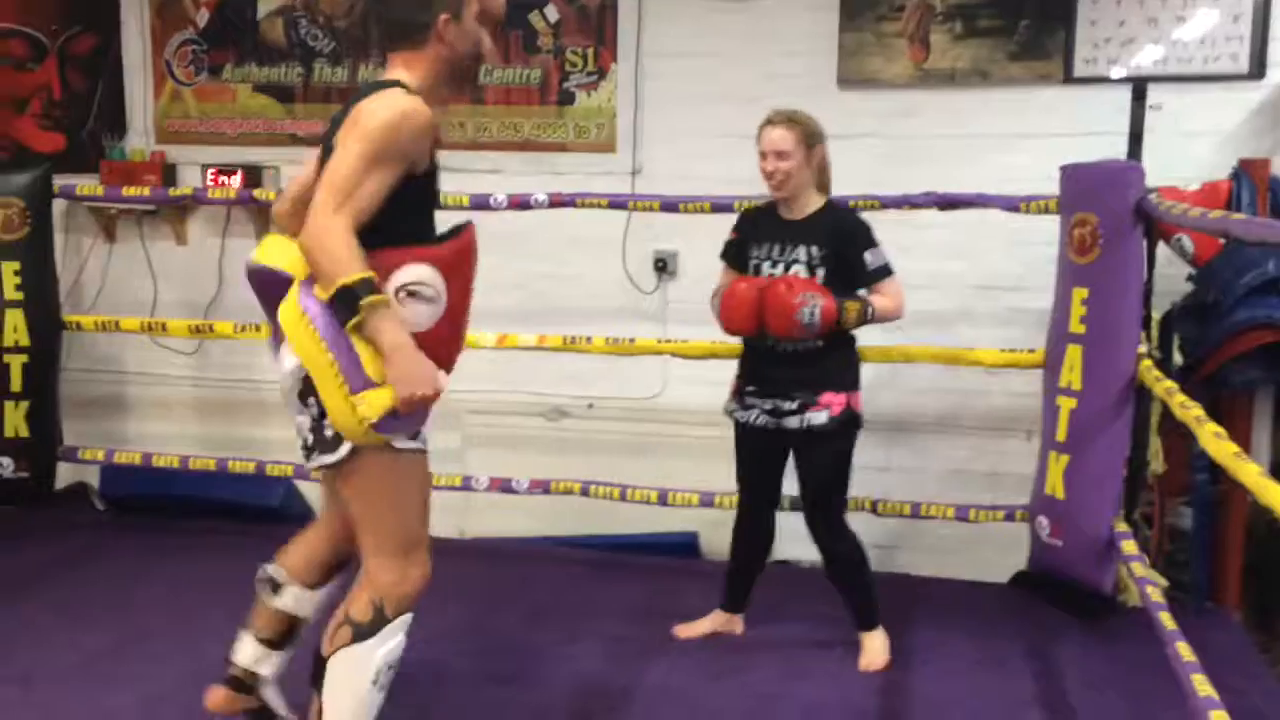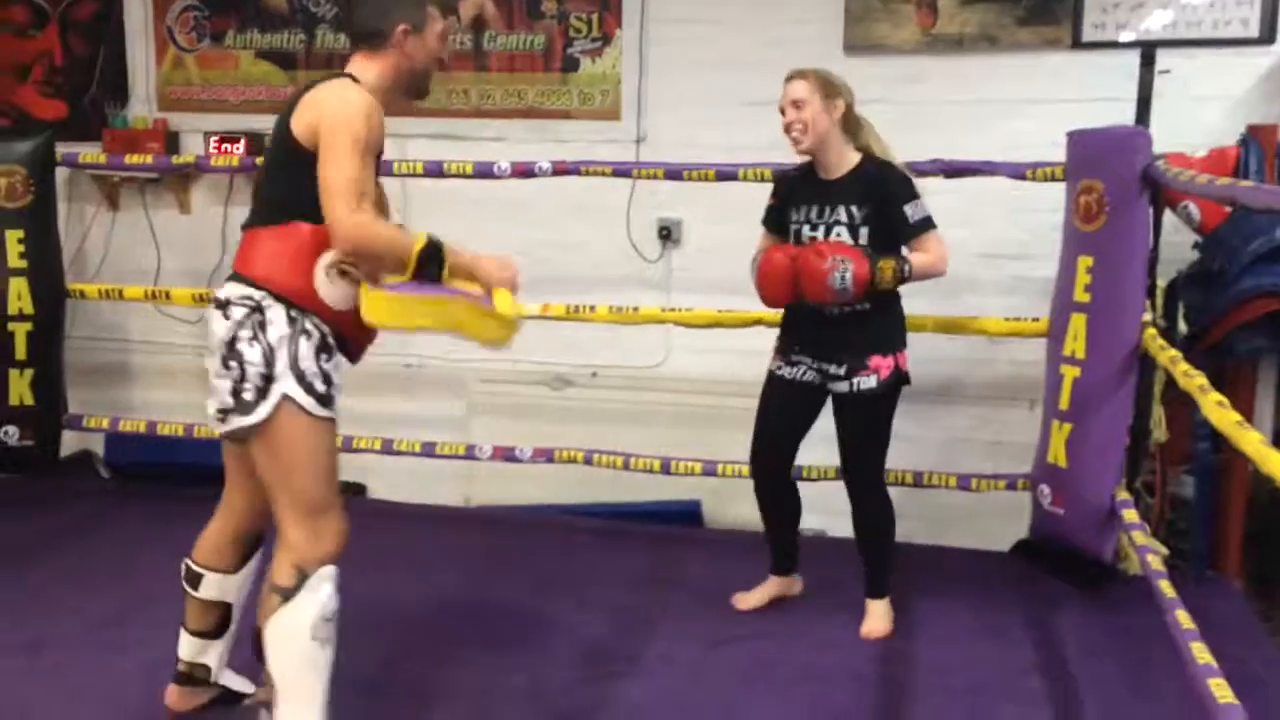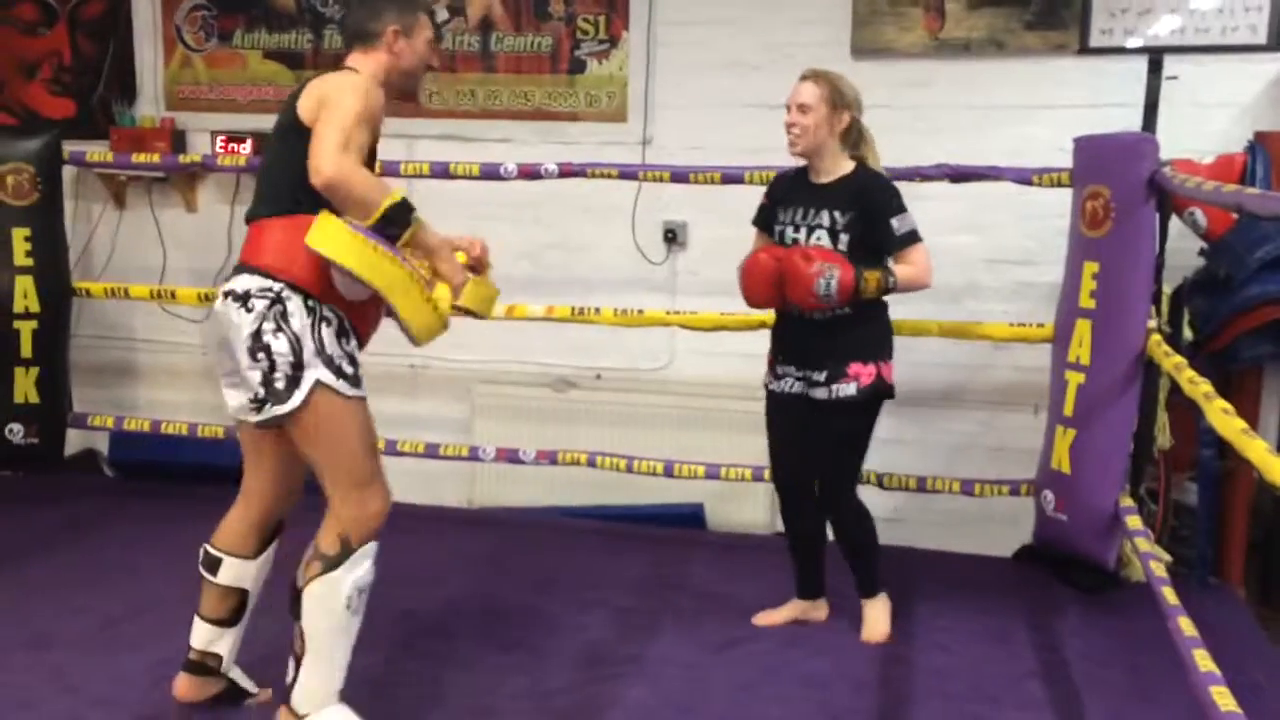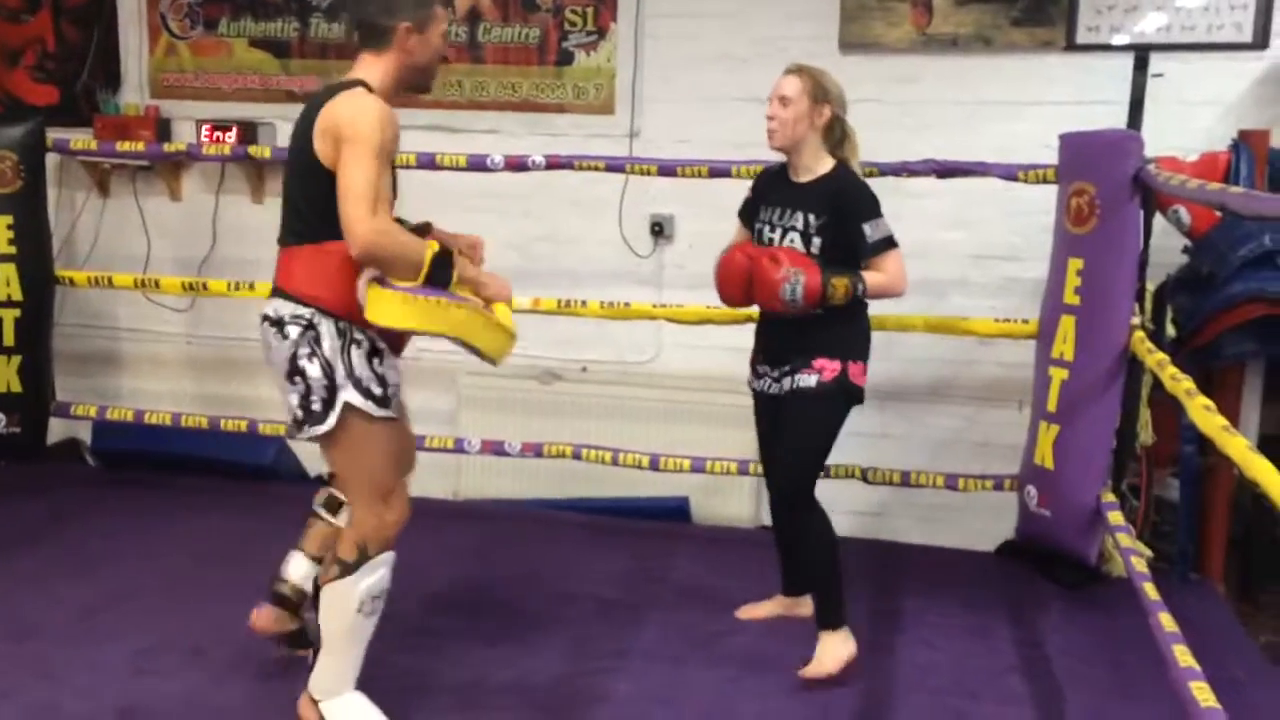
dt=0.3s
person 1, frame 1
left shoulder: (368, 110)
right shoulder: (402, 114)
left elbow: (292, 209)
right elbow: (323, 228)
right wrist: (397, 344)
left knee: (342, 531)
right knee: (399, 570)
person 1, frame 2
left shoulder: (347, 111)
right shoulder: (348, 102)
left elbow: (353, 245)
right elbow: (350, 228)
left wrist: (444, 266)
right wrist: (463, 261)
left hip: (270, 327)
right hip: (273, 327)
left knee: (245, 511)
right knee: (314, 533)
person 1, frame 3
left shoulder: (335, 106)
right shoulder: (351, 88)
left elbow: (357, 238)
right elbow: (331, 172)
left wrist: (441, 255)
right wrist: (427, 241)
left hip: (271, 315)
right hip: (287, 315)
left knee: (267, 498)
right knee: (361, 506)
person 1, frame 4
left shoulder: (349, 109)
right shoulder: (364, 113)
right elbow: (367, 236)
left wrist: (441, 244)
right wrist: (471, 274)
left hip: (337, 329)
right hip: (327, 333)
left knee: (383, 473)
right knee: (383, 513)
left ankle: (290, 598)
person 2, frame 1
left shoulder: (843, 227)
right shoulder: (753, 224)
left elbow: (892, 303)
right elbow: (727, 289)
left wrist: (835, 314)
right wrist: (731, 306)
left hip: (823, 392)
right hip: (759, 388)
left knee: (824, 516)
right knee: (755, 505)
left ankle: (871, 626)
right ankle: (730, 612)
person 2, frame 2
left shoulder: (882, 181)
right shoulder: (790, 185)
left elbow: (936, 258)
right elbow: (767, 252)
left wrist: (871, 272)
right wrist: (769, 275)
left hip: (868, 353)
right hip: (800, 348)
left knee: (862, 477)
right knee: (767, 460)
left ankle: (878, 596)
right ankle: (784, 574)
person 2, frame 3
left shoulder: (870, 190)
right shoulder: (784, 189)
left elbow: (919, 272)
right elbow: (759, 256)
left wrist: (855, 282)
right wrist: (759, 277)
left hip: (854, 362)
right hip: (791, 359)
left knee: (834, 487)
right knee: (791, 481)
left ankle: (873, 594)
right ankle: (810, 598)
person 2, frame 4
left shoulder: (847, 192)
right shoulder: (768, 184)
left elbow: (894, 279)
right elbow: (742, 248)
left wrist: (824, 285)
right wrist: (736, 273)
left hip: (829, 361)
right hip: (774, 355)
left knee: (796, 486)
right knee: (779, 480)
left ankle: (835, 633)
right ankle: (796, 593)
